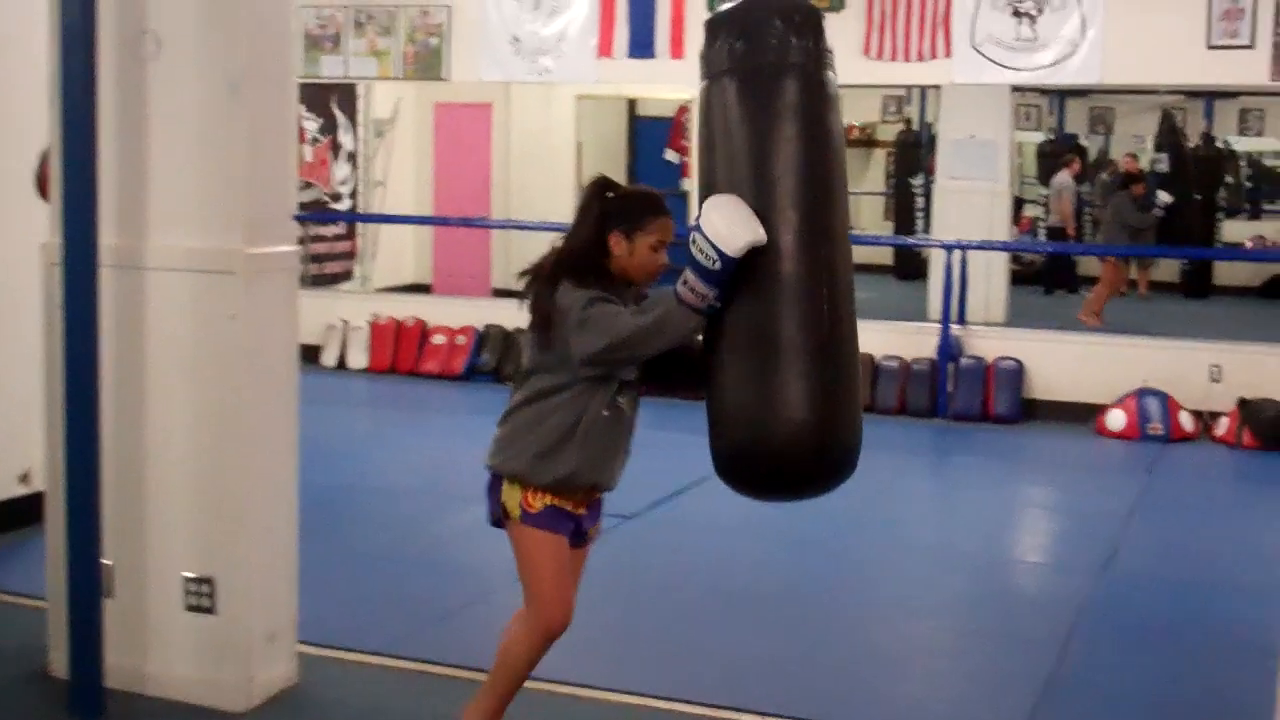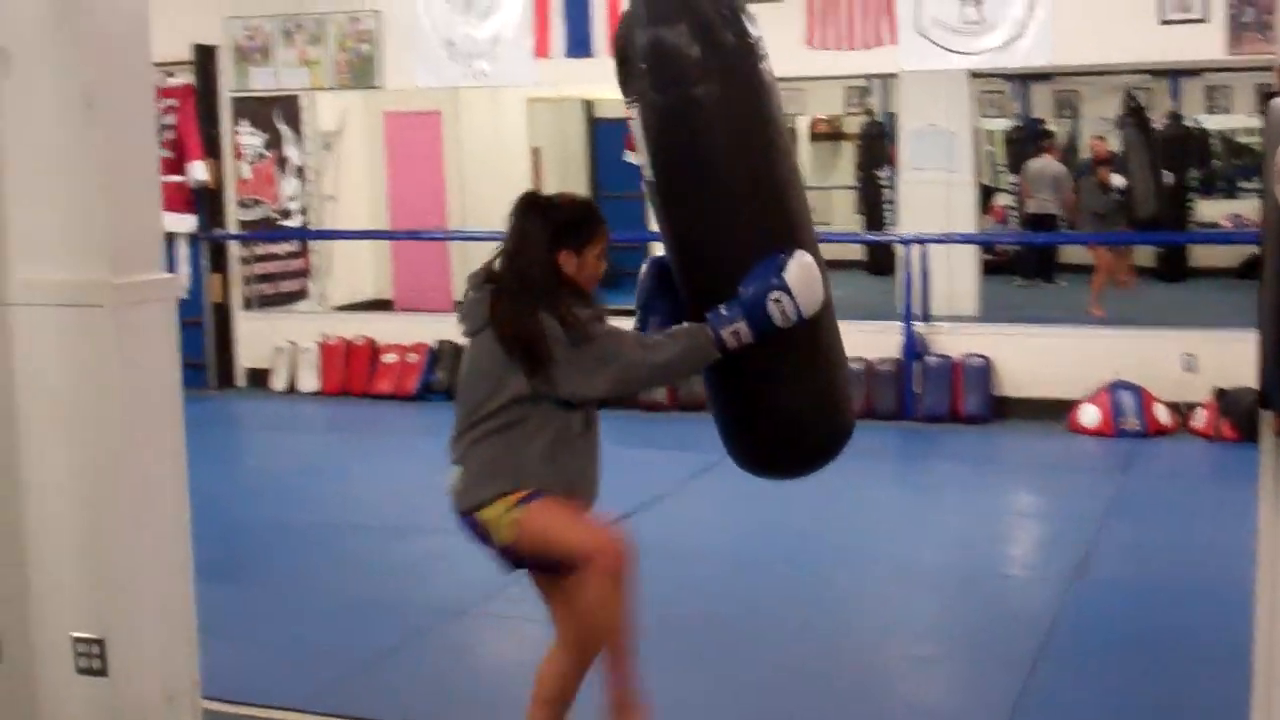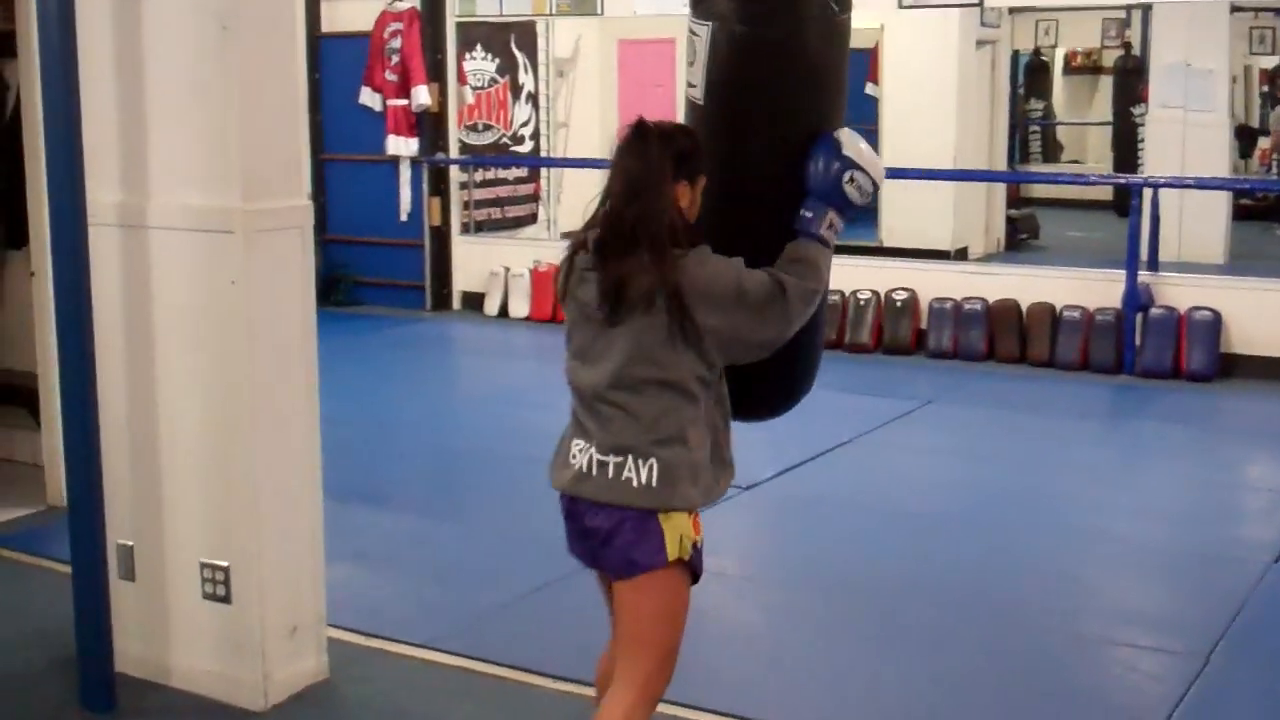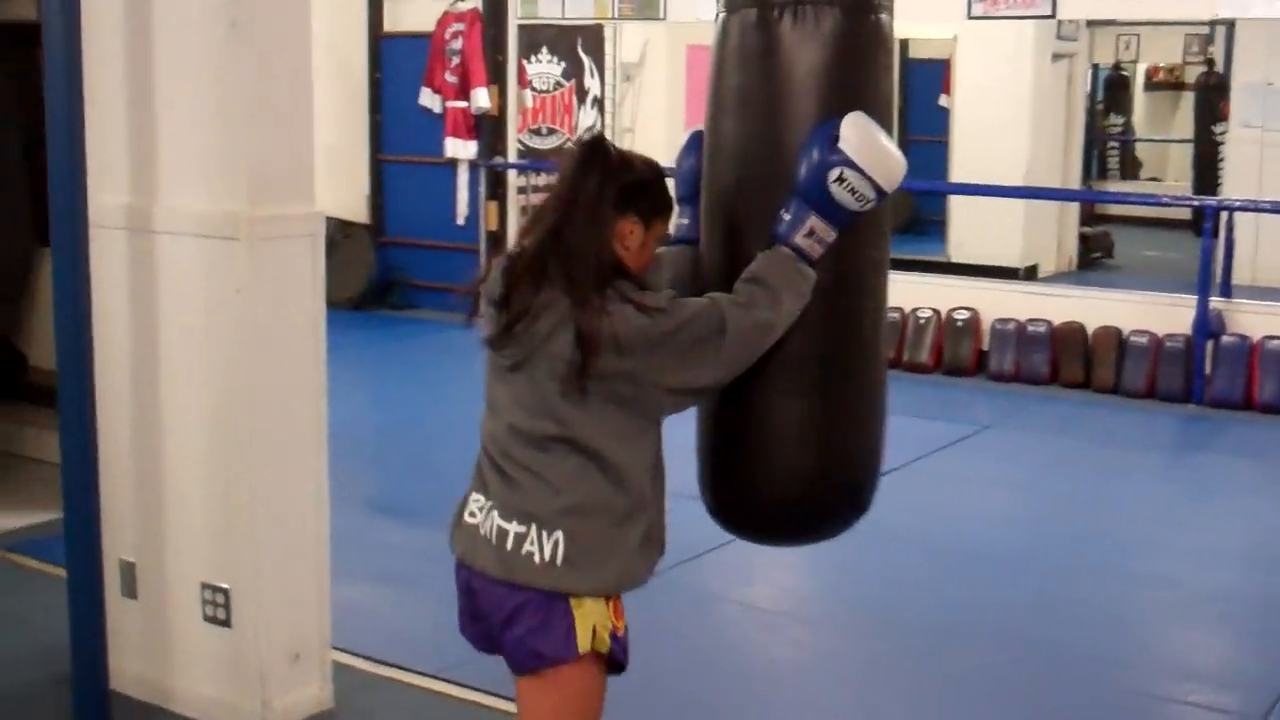
dt=0.7s
person 1, frame 1
left shoulder: (626, 300)
right shoulder: (572, 304)
left elbow: (665, 358)
right elbow: (635, 336)
left hip: (582, 480)
right hip: (533, 474)
left knee: (542, 610)
right knee: (551, 615)
person 1, frame 2
left shoulder: (505, 307)
right shoulder: (554, 325)
left elbow: (606, 372)
right elbow: (638, 370)
left wrist: (653, 317)
right wrist: (733, 326)
left hip: (537, 488)
right hip: (503, 496)
left knee: (582, 632)
person 1, frame 3
left shoulder: (586, 259)
right shoulder: (693, 275)
right elbow: (781, 302)
right wrist: (822, 217)
left hip: (584, 481)
right hip: (652, 492)
left knee: (631, 646)
person 1, frame 4
left shoulder: (517, 294)
right shoulder: (617, 324)
right elbow: (742, 325)
left wrist: (691, 227)
right wrist: (810, 226)
left hip: (489, 551)
right hip: (558, 569)
